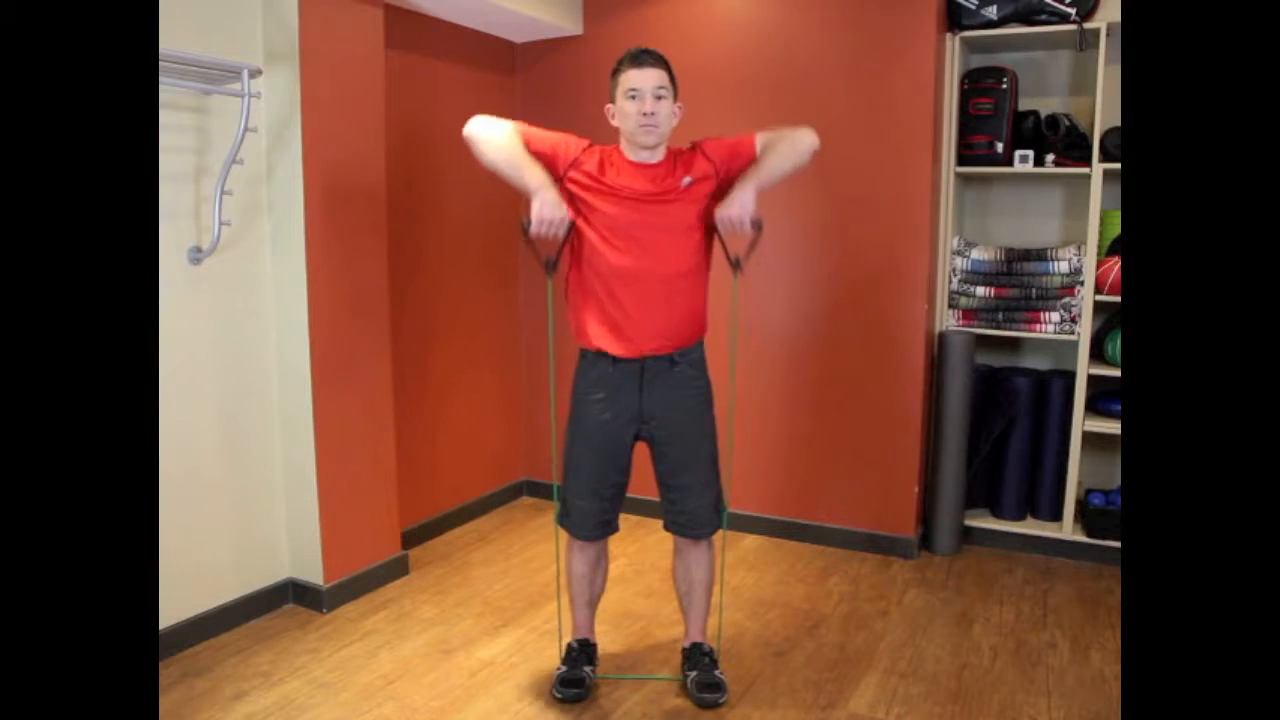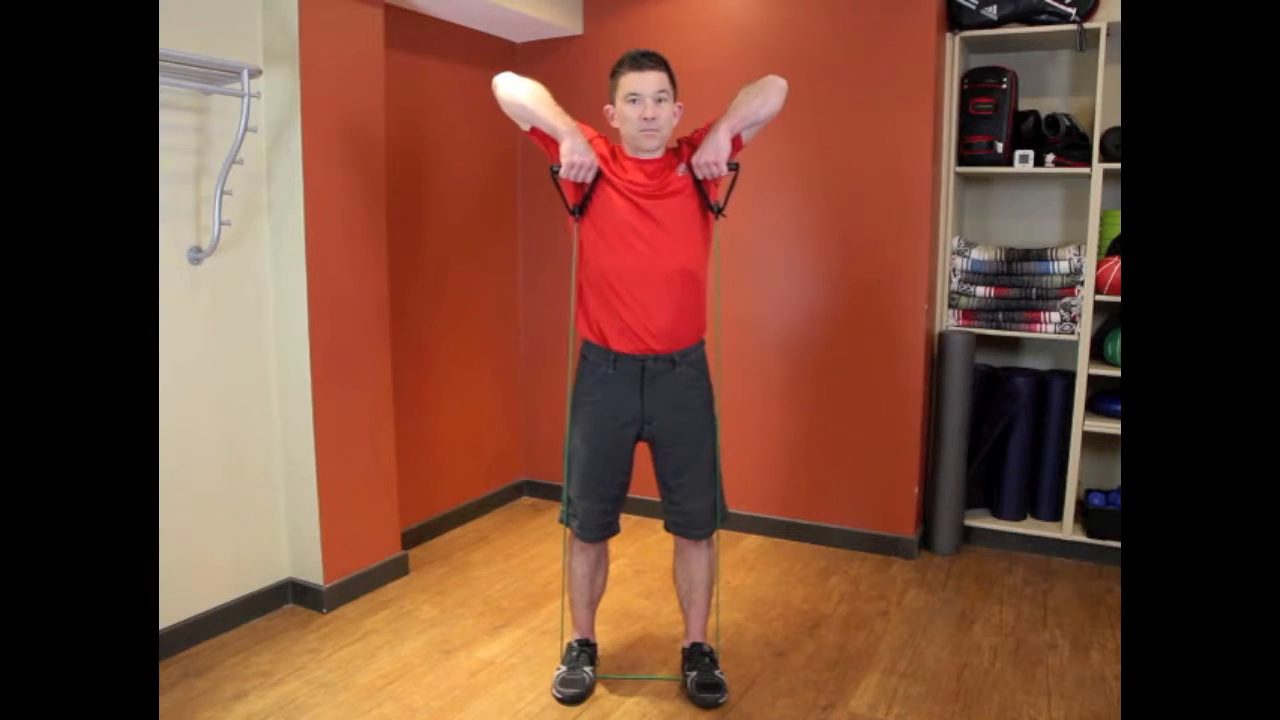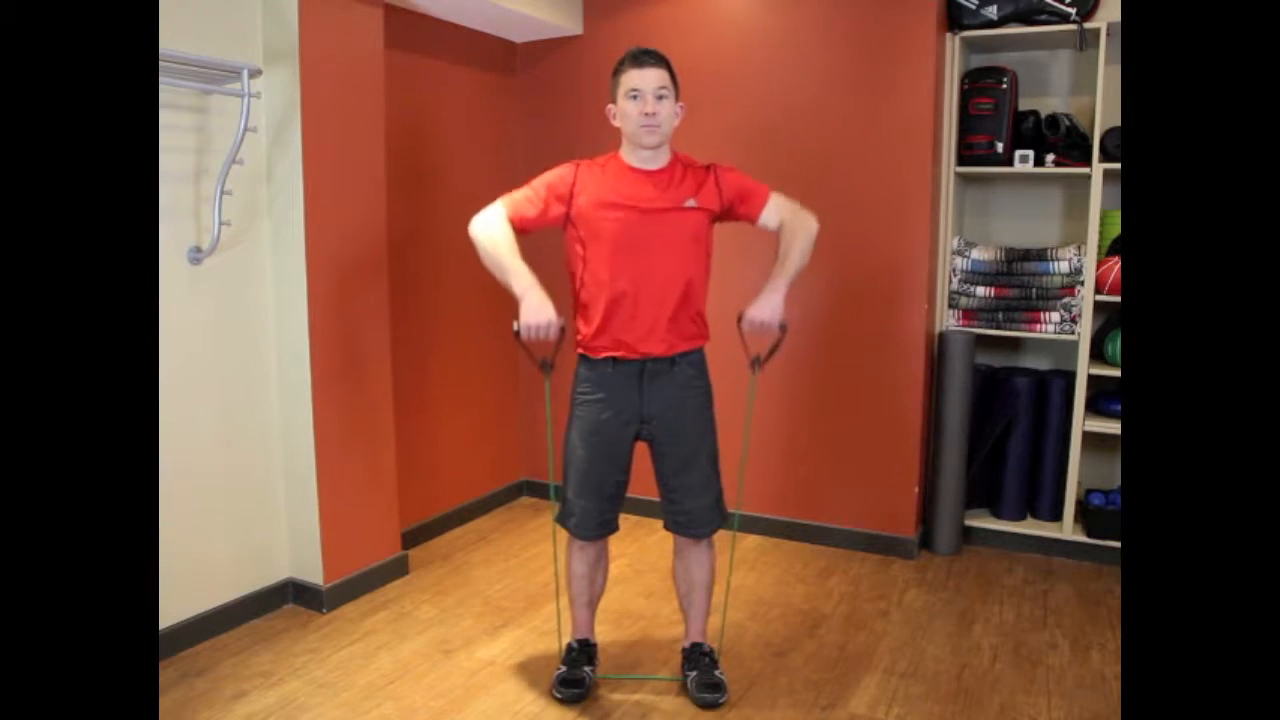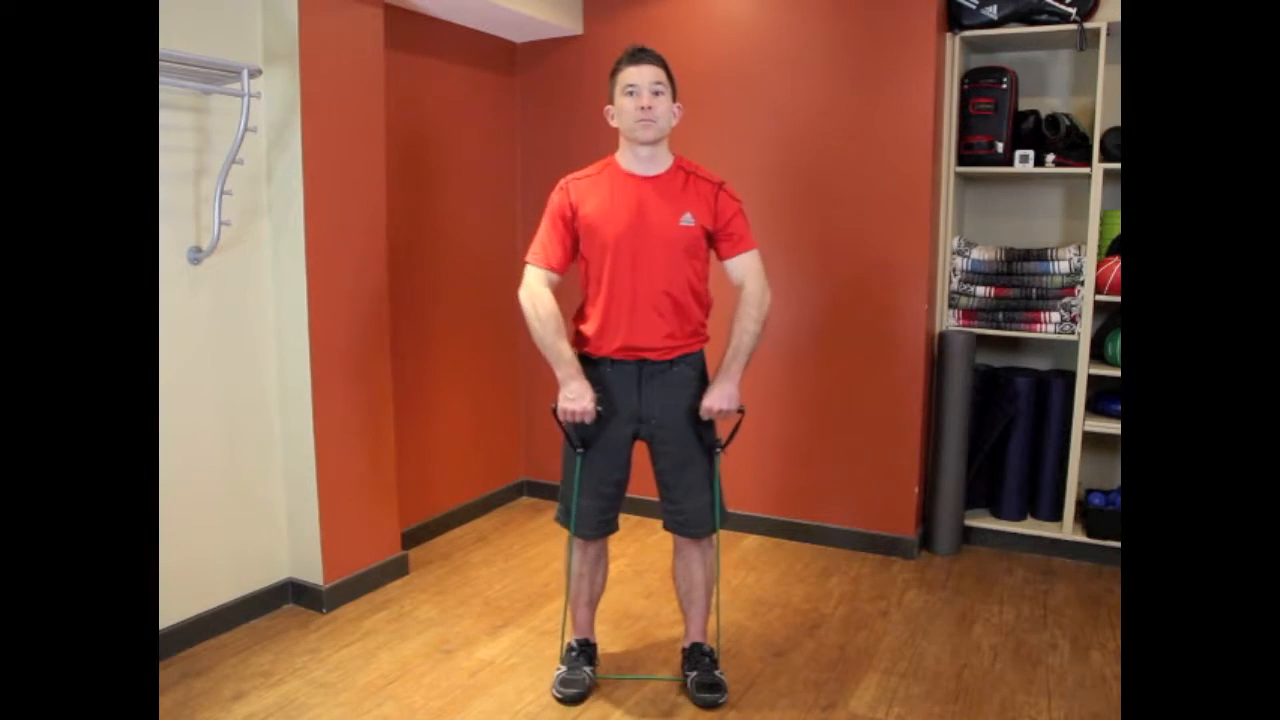
dt=0.7s
person 1, frame 1
left shoulder: (706, 168)
right shoulder: (578, 167)
left elbow: (803, 141)
right elbow: (482, 130)
left wrist: (749, 189)
right wrist: (538, 185)
left hip: (681, 372)
right hip: (602, 373)
left knee: (695, 521)
right knee: (585, 522)
left ankle: (697, 649)
right ankle: (581, 645)
person 1, frame 2
left shoulder: (697, 160)
right shoulder: (589, 161)
left elbow: (773, 89)
right elbow: (508, 86)
left wrist: (719, 134)
right wrist: (568, 136)
left hip: (682, 371)
right hip: (605, 371)
left knee: (695, 522)
right knee: (588, 522)
left ankle: (697, 648)
right ankle: (582, 645)
person 1, frame 3
left shoulder: (710, 182)
right shoulder: (577, 181)
left elbow: (800, 221)
right elbow: (488, 224)
left wrist: (776, 291)
right wrist: (527, 294)
left hip: (681, 374)
right hip: (601, 376)
left knee: (695, 522)
right knee: (586, 523)
left ankle: (697, 650)
right ankle: (581, 646)
person 1, frame 4
left shoulder: (710, 194)
right shoulder: (575, 192)
left elbow: (753, 289)
right elbow: (536, 290)
left wrist: (728, 378)
right wrist: (570, 378)
left hip: (682, 378)
right hip: (601, 377)
left knee: (695, 524)
right knee: (586, 524)
left ankle: (697, 650)
right ankle: (581, 646)
